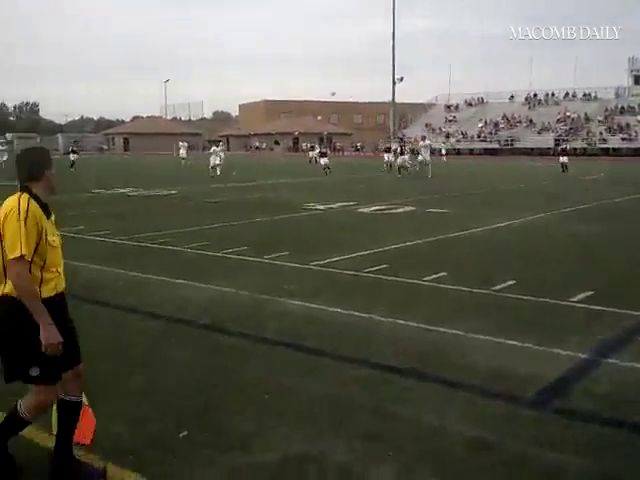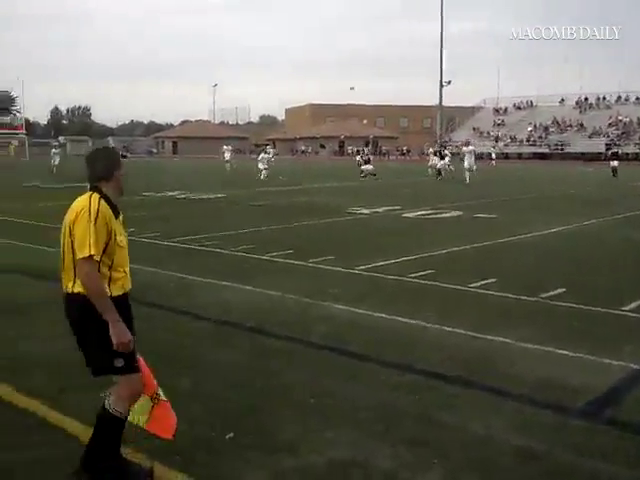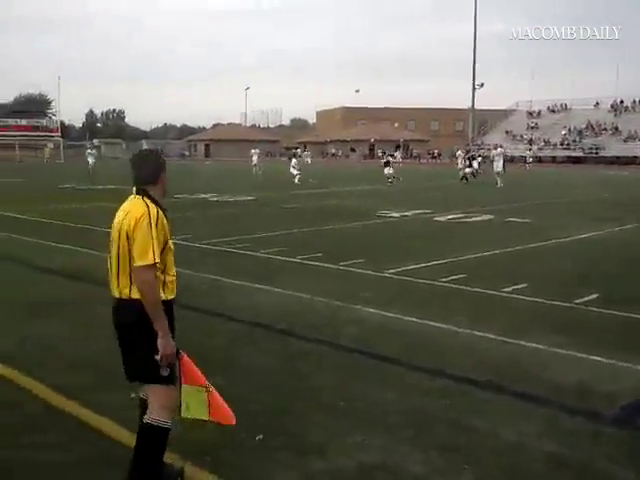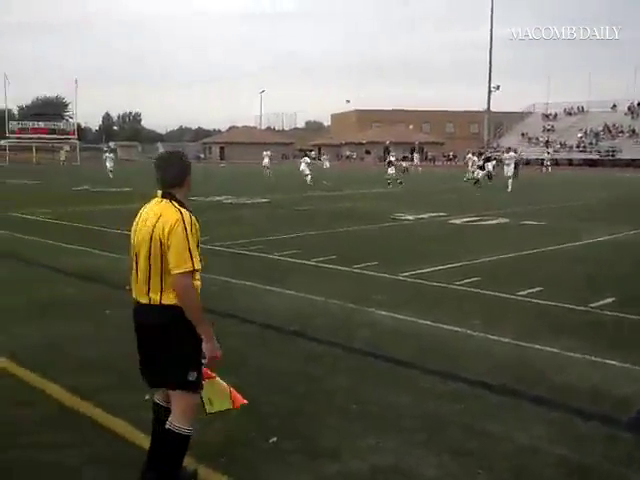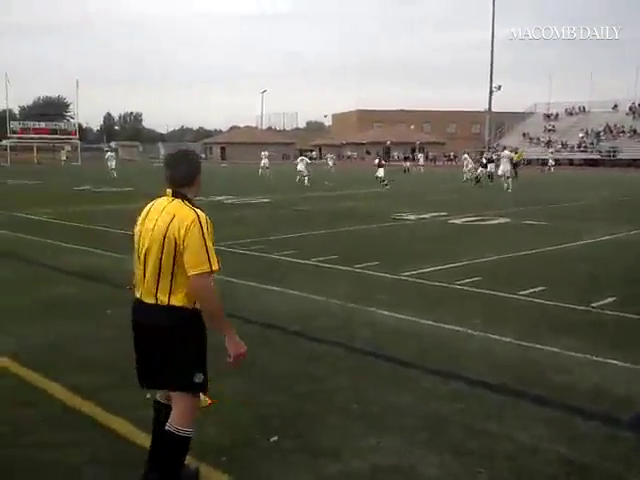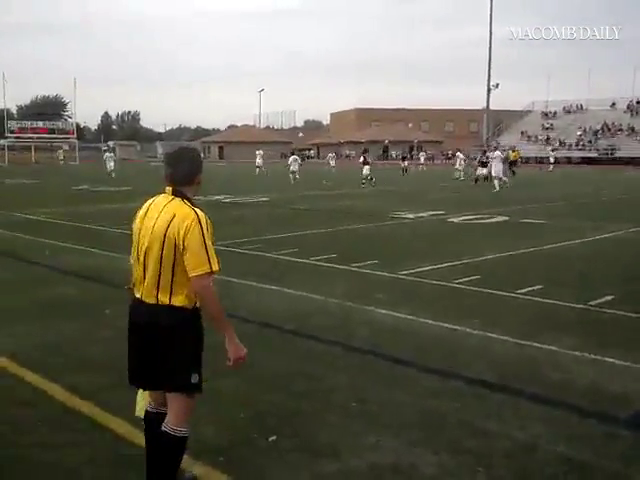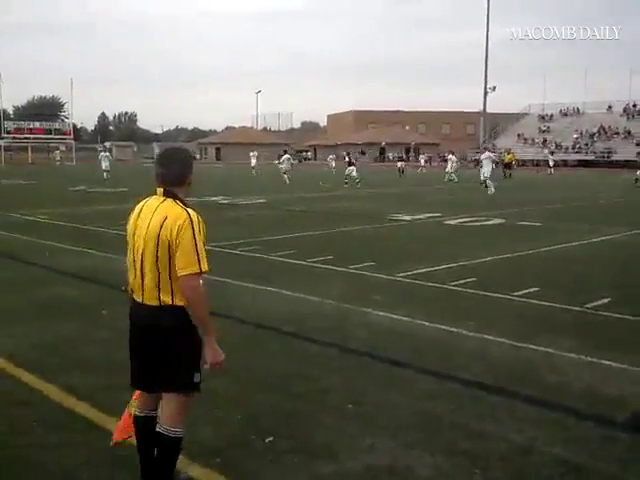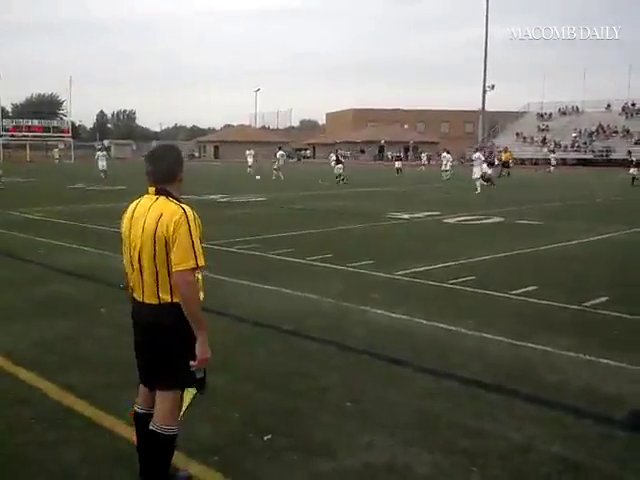
dt=0.2s
person 1, frame 1
left shoulder: (39, 210)
right wrist: (45, 325)
left hip: (50, 305)
right hip: (27, 312)
left knee: (73, 376)
right knee: (45, 392)
person 1, frame 2
left shoulder: (103, 208)
right shoulder: (92, 208)
right elbow: (86, 271)
right wrist: (115, 323)
left hip: (107, 304)
right hip: (93, 308)
left knee: (124, 381)
right knee: (129, 384)
person 1, frame 3
left shoulder: (131, 207)
right shoulder: (149, 213)
right elbow: (145, 277)
right wrist: (164, 333)
left hip: (128, 308)
right hip: (144, 312)
left knee: (154, 386)
right knee: (165, 397)
person 1, frame 4
left shoulder: (147, 211)
right shoulder: (179, 218)
right elbow: (184, 284)
right wrist: (207, 336)
left hip: (144, 311)
right hip: (171, 317)
left knee: (167, 389)
right knee: (187, 402)
person 1, frame 5
left shoulder: (149, 210)
right shoulder: (193, 219)
right elbow: (201, 285)
right wrist: (230, 335)
left hip: (144, 312)
right hip: (177, 318)
left knee: (166, 390)
right knee: (186, 403)
person 1, frame 6
left shoulder: (147, 208)
right shoulder: (193, 218)
right elbow: (201, 286)
right wrist: (230, 337)
left hip: (141, 311)
right hip: (175, 318)
left knee: (156, 396)
right knee: (180, 404)
person 1, frame 7
left shoulder: (140, 210)
right shoulder: (185, 218)
right elbow: (189, 286)
right wrist: (210, 341)
left hip: (141, 312)
right hip: (173, 318)
left knee: (147, 397)
right knee: (174, 404)
person 1, frame 8
left shoulder: (133, 210)
right shoulder: (179, 215)
right elbow: (184, 282)
right wrist: (201, 337)
left hip: (142, 311)
right hip: (172, 315)
left knee: (147, 390)
right knee: (168, 401)
